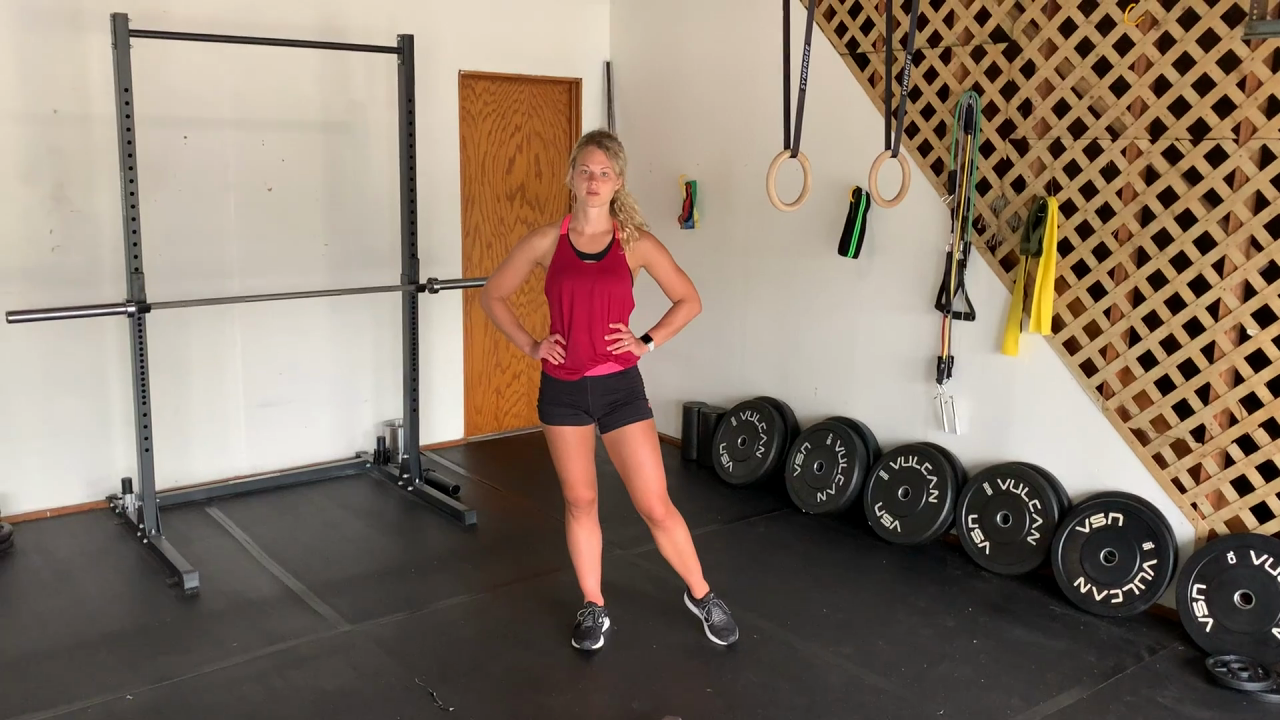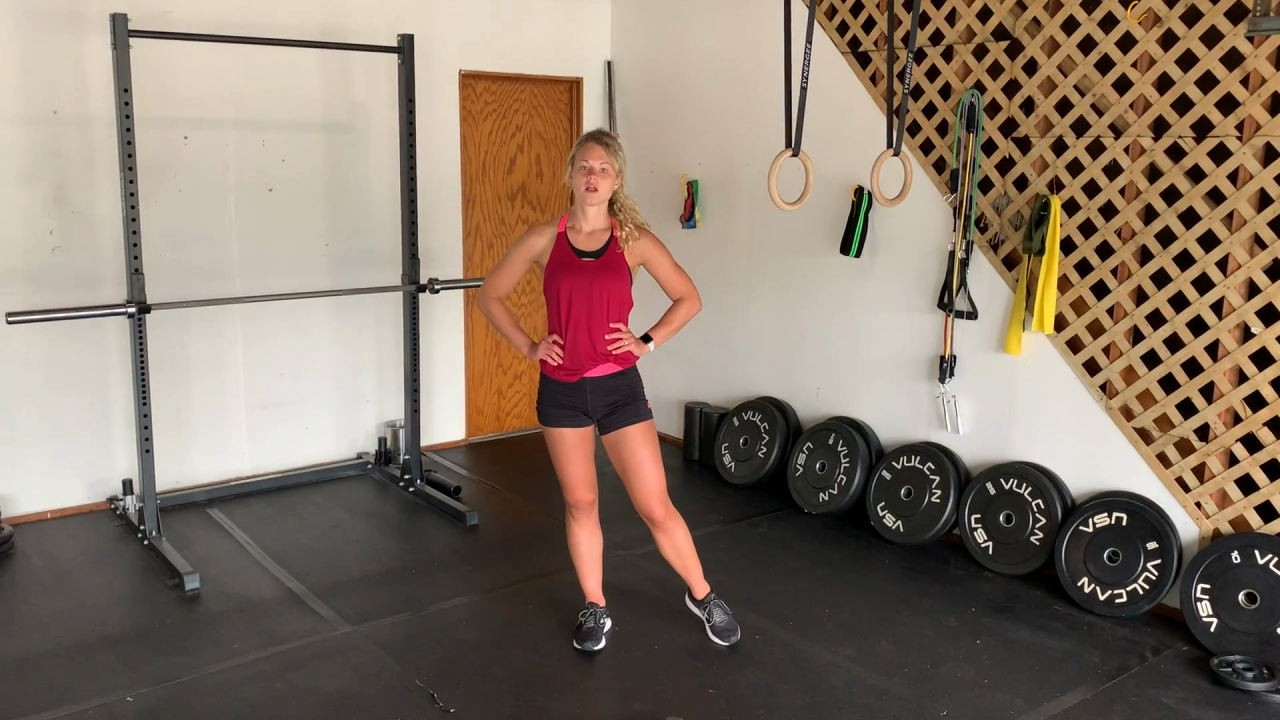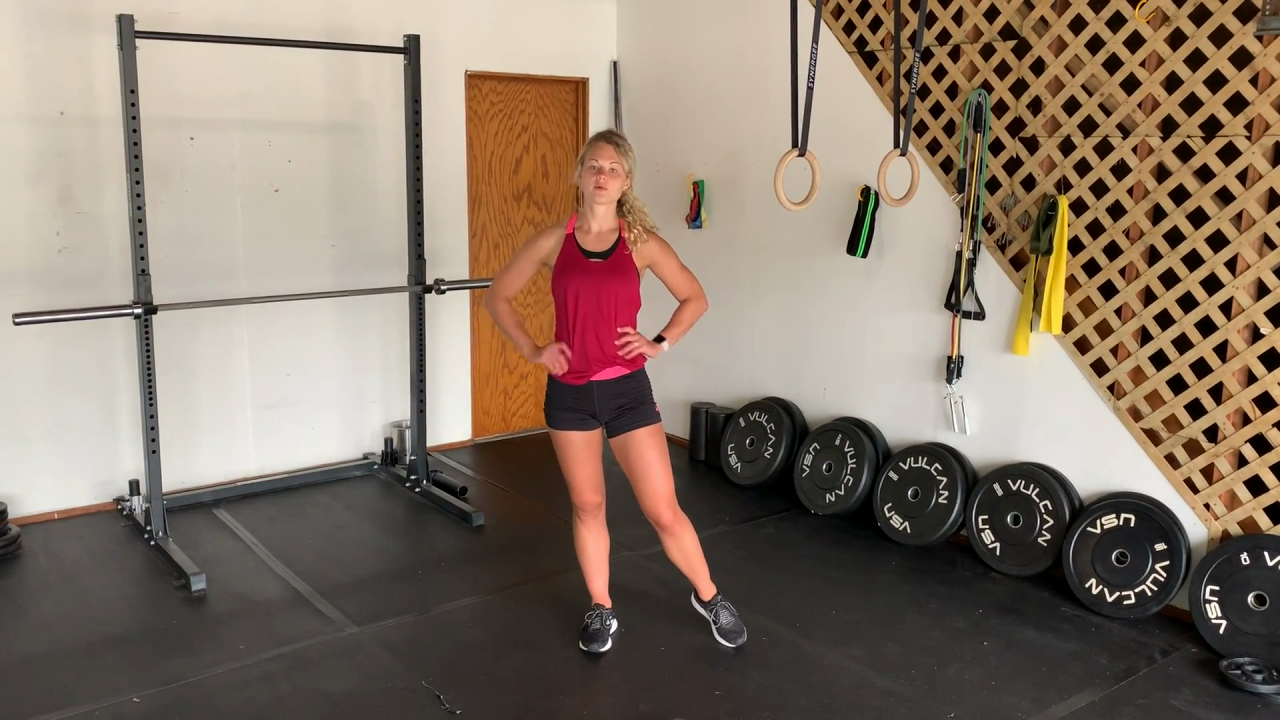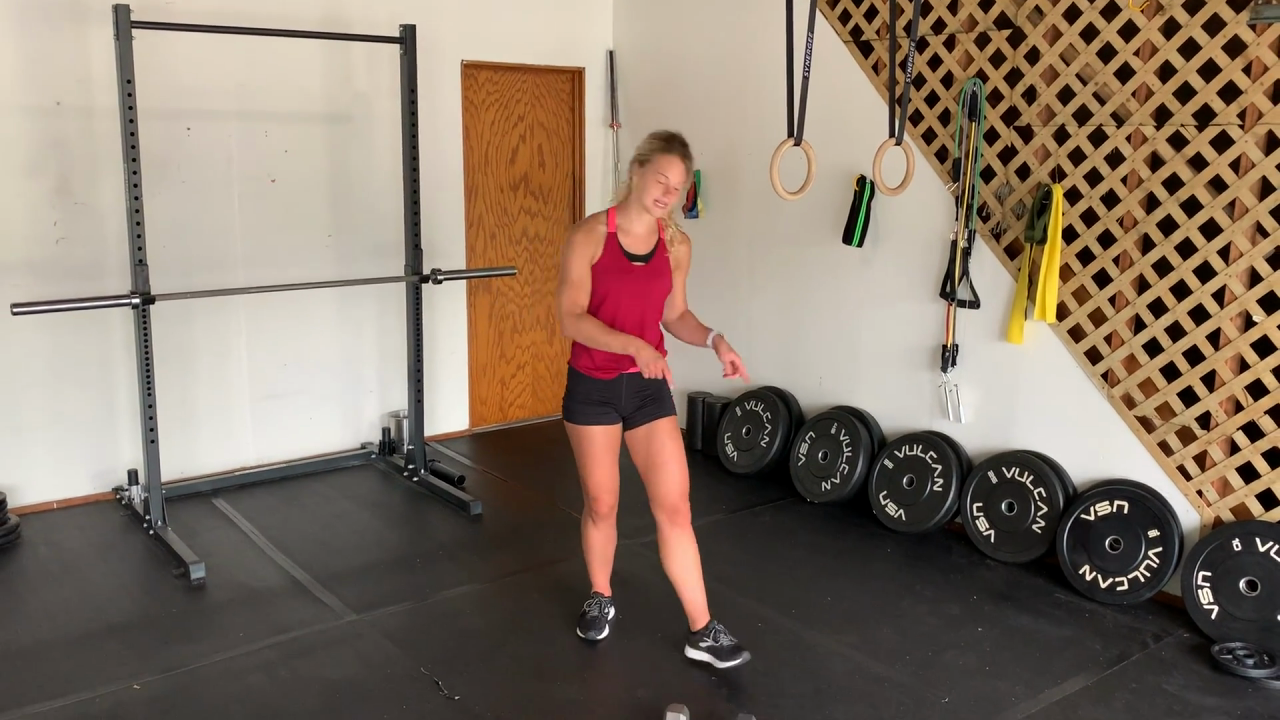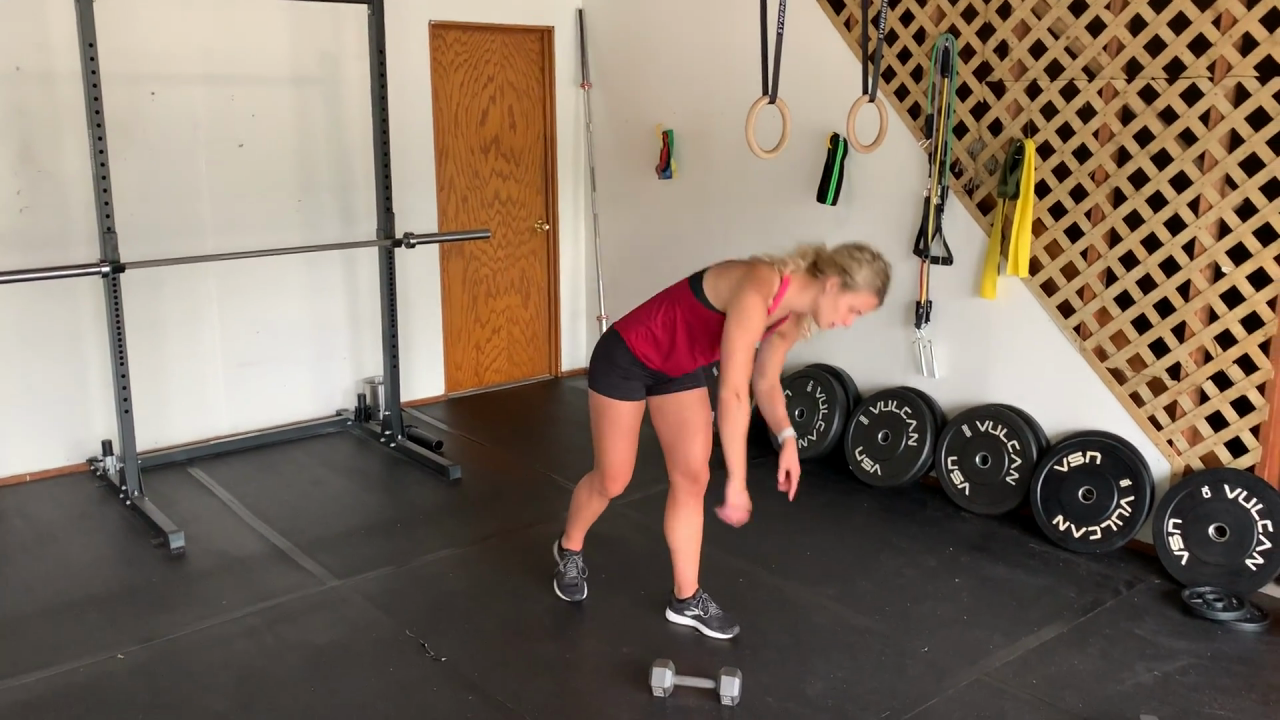
dt=0.7s
person 1, frame 1
left shoulder: (636, 242)
right shoulder: (546, 241)
left elbow: (689, 300)
right elbow: (493, 294)
left wrist: (647, 342)
right wrist: (530, 344)
left hip: (620, 387)
right hip: (563, 389)
left knee: (655, 505)
right knee: (580, 502)
left ankle: (701, 595)
right ankle: (593, 608)
person 1, frame 2
left shoulder: (634, 240)
right shoulder: (544, 239)
left elbow: (688, 298)
right elbow: (489, 295)
left wrist: (647, 342)
right wrist: (527, 345)
left hip: (619, 387)
right hip: (561, 389)
left knee: (655, 507)
right knee: (580, 504)
left ankle: (703, 596)
right ankle: (594, 608)
person 1, frame 3
left shoulder: (642, 241)
right shoulder: (551, 241)
left elbow: (695, 298)
right elbow: (498, 295)
left wrist: (659, 343)
right wrist: (531, 349)
left hip: (626, 389)
right hip: (569, 392)
left knee: (663, 510)
right knee: (587, 506)
left ankle: (709, 597)
right ankle: (601, 609)
person 1, frame 4
left shoulder: (676, 244)
right shoulder: (590, 235)
right elbow: (570, 318)
left wrist: (713, 342)
right wrist: (633, 347)
left hip: (648, 387)
right hip: (592, 386)
left knee: (673, 507)
right knee: (600, 504)
left ankle: (700, 630)
right ankle: (600, 598)
person 1, frame 5
left shoulder: (794, 314)
right shoulder: (756, 291)
left elbow: (765, 381)
right elbow: (735, 395)
left wrist: (786, 438)
right wrist: (736, 482)
left hip: (680, 367)
right hip: (626, 356)
left knee: (691, 473)
right knee: (612, 479)
left ankle: (686, 598)
right ankle: (569, 550)
